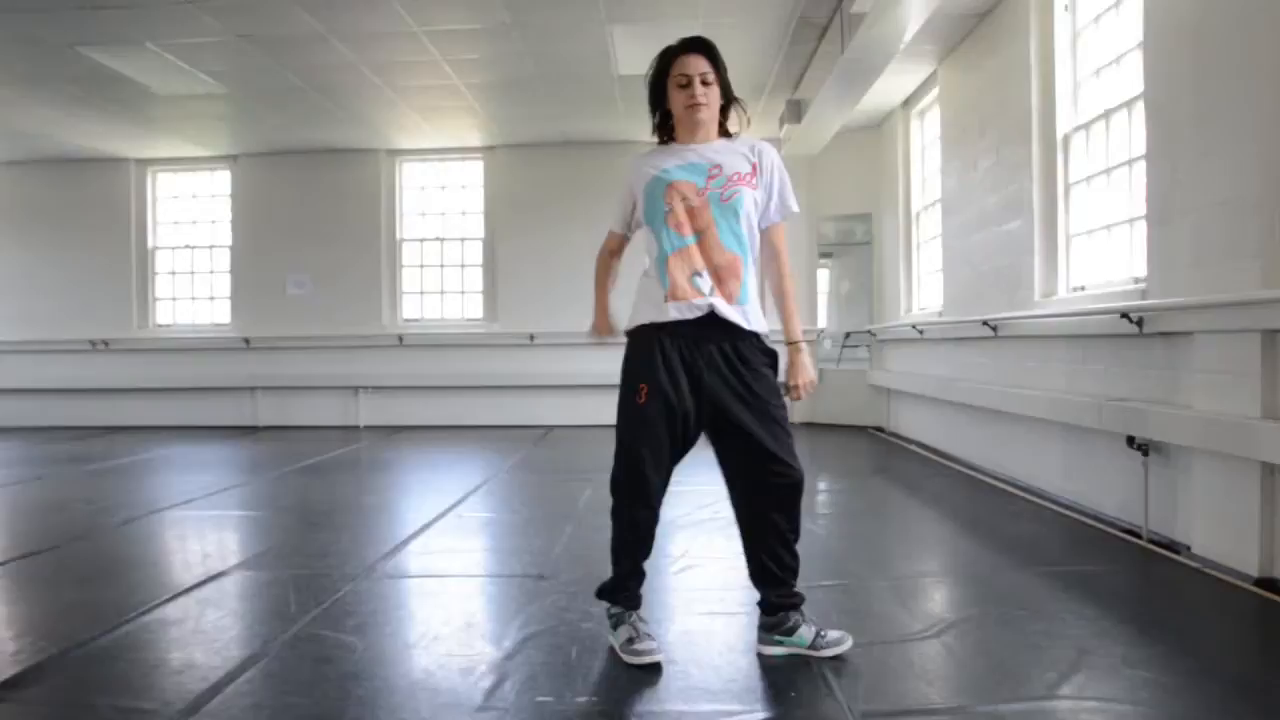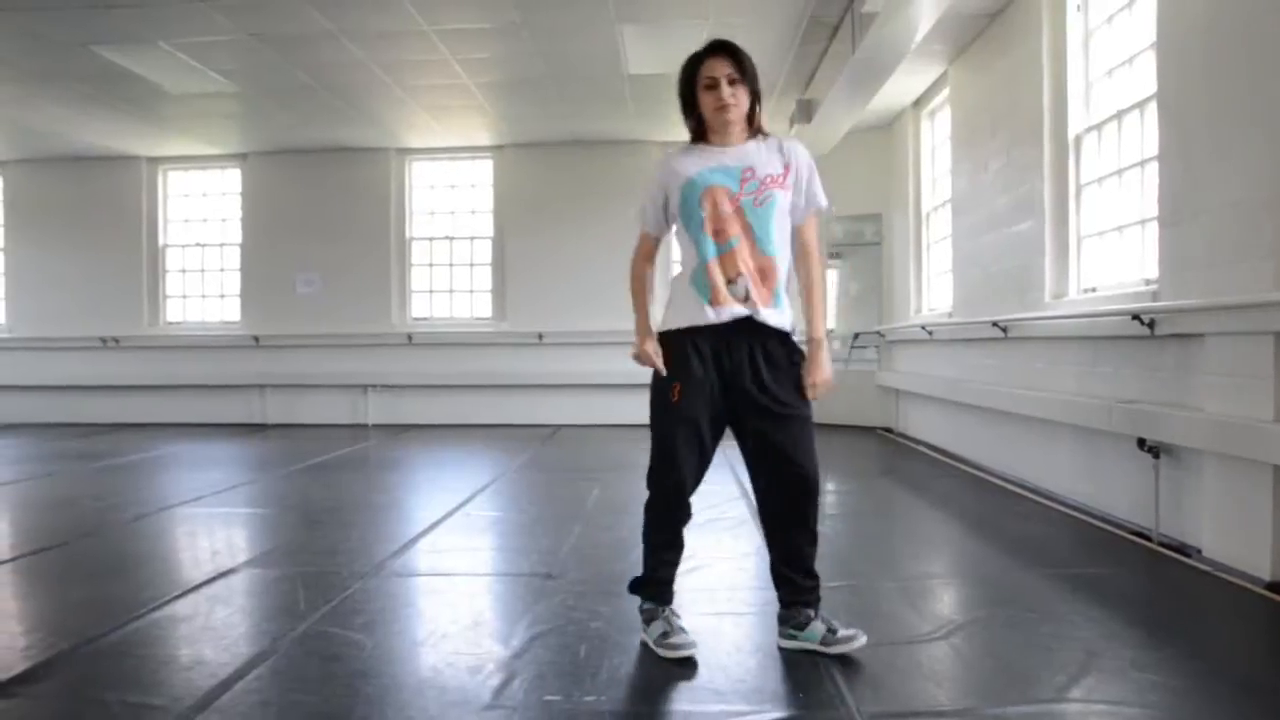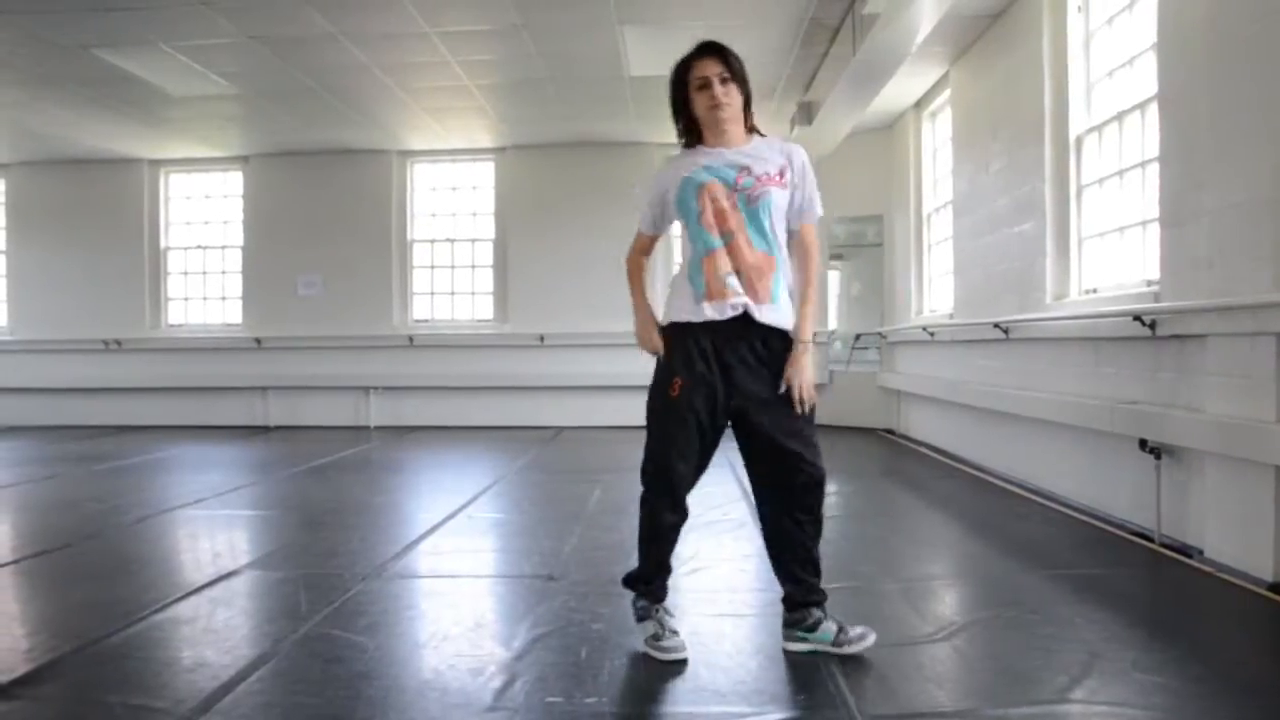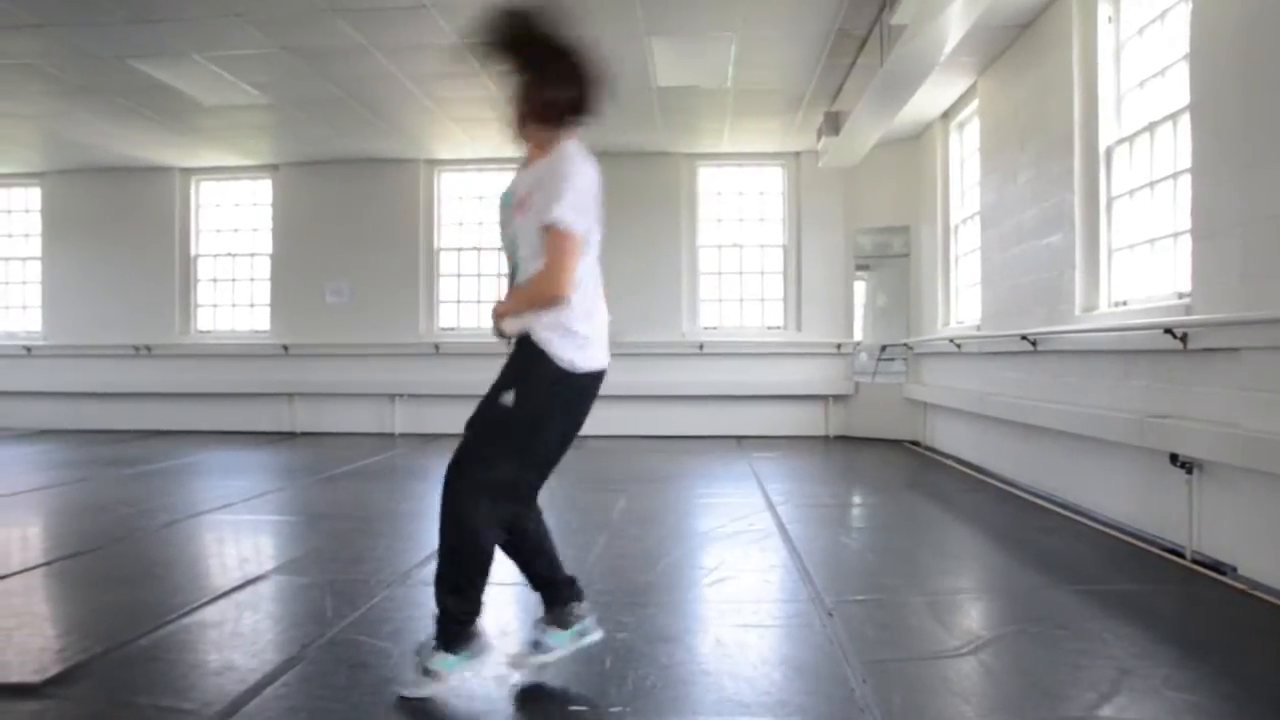
dt=1s
person 1, frame 1
left shoulder: (758, 158)
right shoulder: (648, 167)
left elbow: (776, 256)
right elbow: (612, 246)
left wrist: (799, 345)
right wrist: (601, 306)
left hip: (738, 339)
right hip: (661, 341)
left knee: (777, 475)
right knee: (638, 482)
left ankle: (781, 618)
right ankle: (625, 612)
person 1, frame 2
left shoulder: (789, 155)
right shoulder: (677, 167)
left elbow: (808, 253)
right elbow: (644, 254)
left wrist: (819, 344)
right wrist: (643, 329)
left hip: (770, 340)
right hip: (693, 340)
left knee: (795, 478)
right knee: (672, 480)
left ankle: (798, 613)
right ankle: (656, 607)
person 1, frame 3
left shoulder: (789, 161)
right shoulder: (676, 170)
left elbow: (807, 256)
right elbow: (637, 252)
left wrist: (803, 345)
right wrist: (643, 315)
left hip: (772, 337)
right hip: (698, 336)
left knee: (800, 475)
right knee: (667, 478)
left ankle: (803, 611)
right ankle: (649, 604)
person 1, frame 4
left shoulder: (568, 170)
right shoulder: (541, 167)
left elbow: (556, 286)
left wrist: (508, 308)
left hip: (557, 355)
right hip: (554, 351)
left knee: (470, 486)
right knee: (505, 489)
left ankle: (455, 640)
right ankle: (563, 613)
